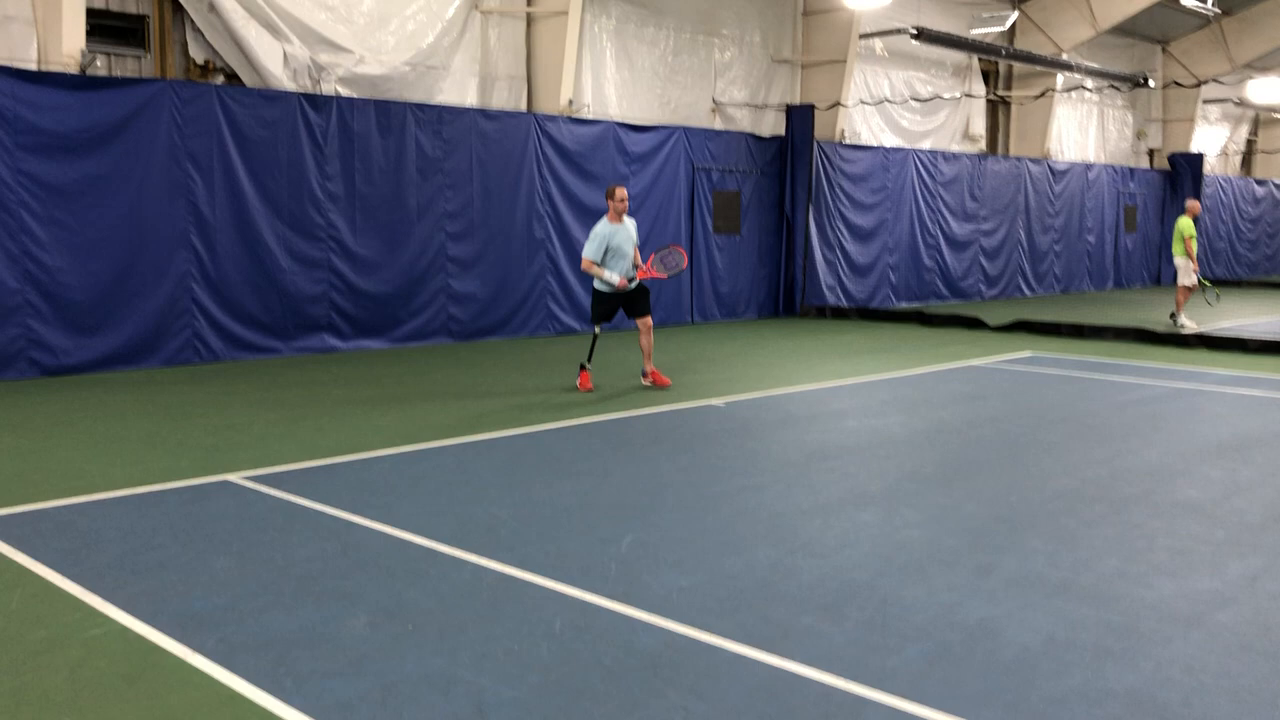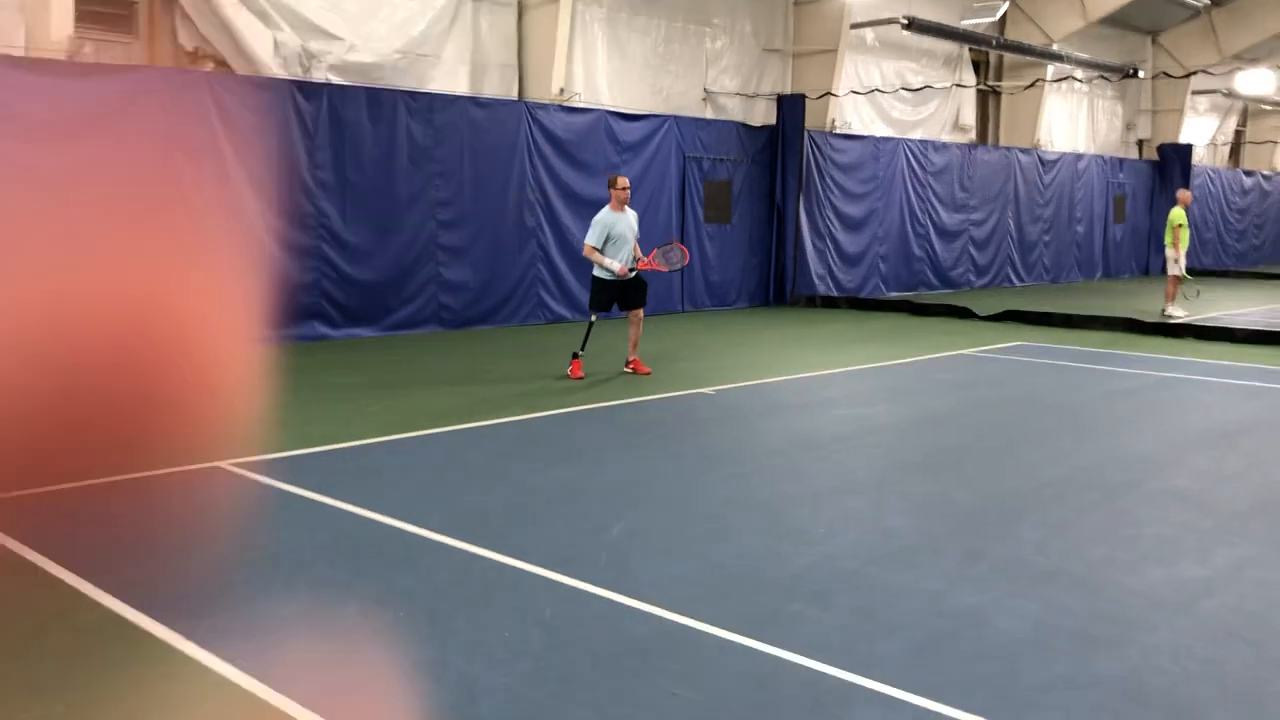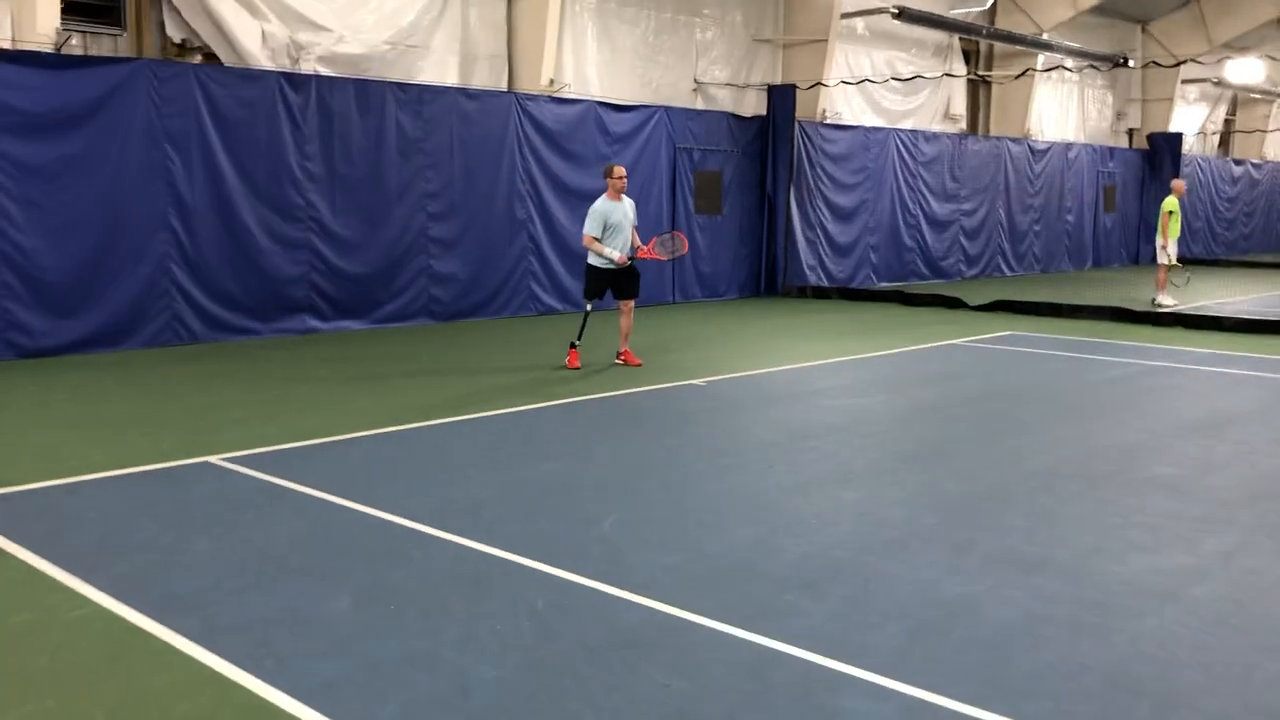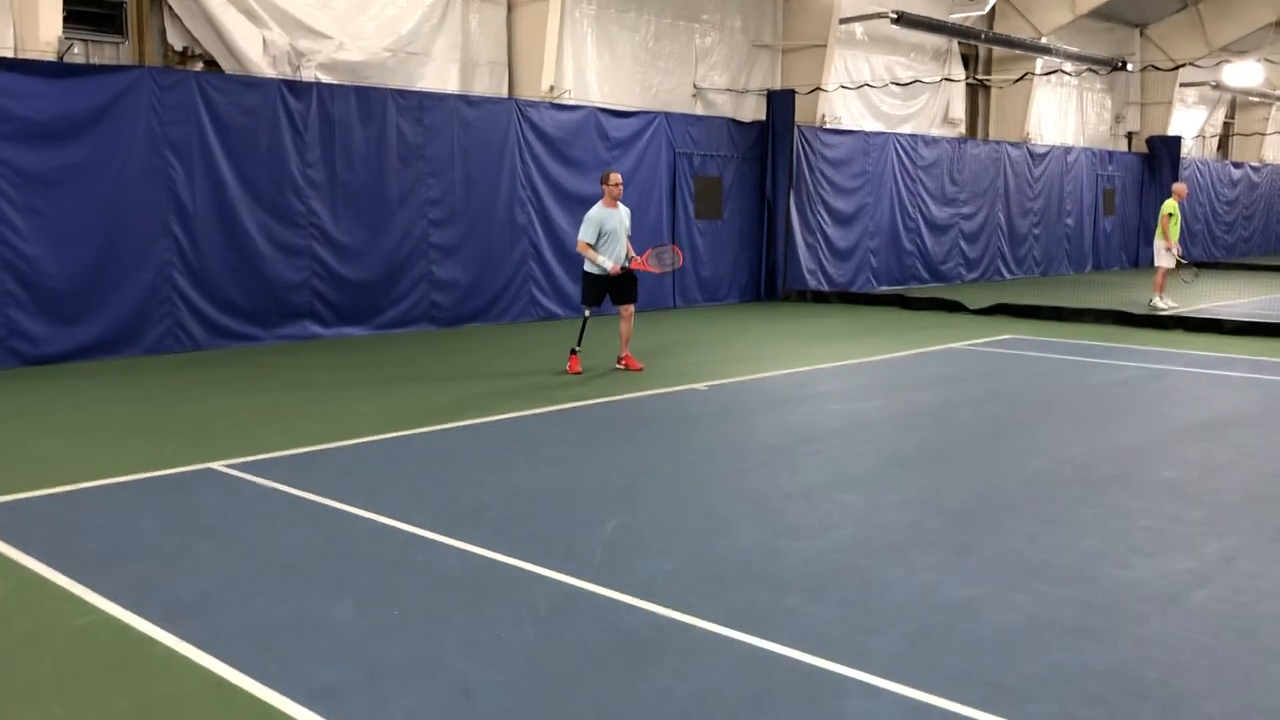
dt=0.3s
person 1, frame 1
left shoulder: (631, 223)
right shoulder: (601, 231)
right elbow: (586, 265)
left wrist: (639, 264)
right wrist: (613, 279)
left hip: (633, 285)
right hip: (606, 290)
left knee: (646, 324)
right knee: (597, 331)
left ankle: (650, 372)
right ankle: (584, 372)
person 1, frame 2
left shoulder: (632, 215)
right shoulder: (603, 219)
right elbow: (588, 251)
left wrist: (639, 257)
right wrist: (614, 266)
left hip: (630, 276)
right hip: (605, 278)
left knee: (637, 316)
right knee: (593, 319)
left ankle: (631, 360)
right ankle: (576, 361)
person 1, frame 3
left shoulder: (629, 203)
right shoulder: (599, 208)
right elbow: (587, 241)
left wrist: (638, 246)
right wrist: (613, 255)
left hip: (624, 266)
right hip: (600, 266)
left knee: (628, 306)
right knee: (588, 308)
left ankle: (623, 352)
right ankle: (574, 350)
person 1, frame 4
left shoulder: (625, 211)
right shoulder: (595, 215)
right elbow: (582, 247)
left wrist: (632, 256)
right wrist: (607, 264)
left hip: (621, 272)
right hip: (596, 273)
left knee: (628, 311)
right knee: (587, 314)
left ankle: (624, 357)
right ankle: (574, 356)
